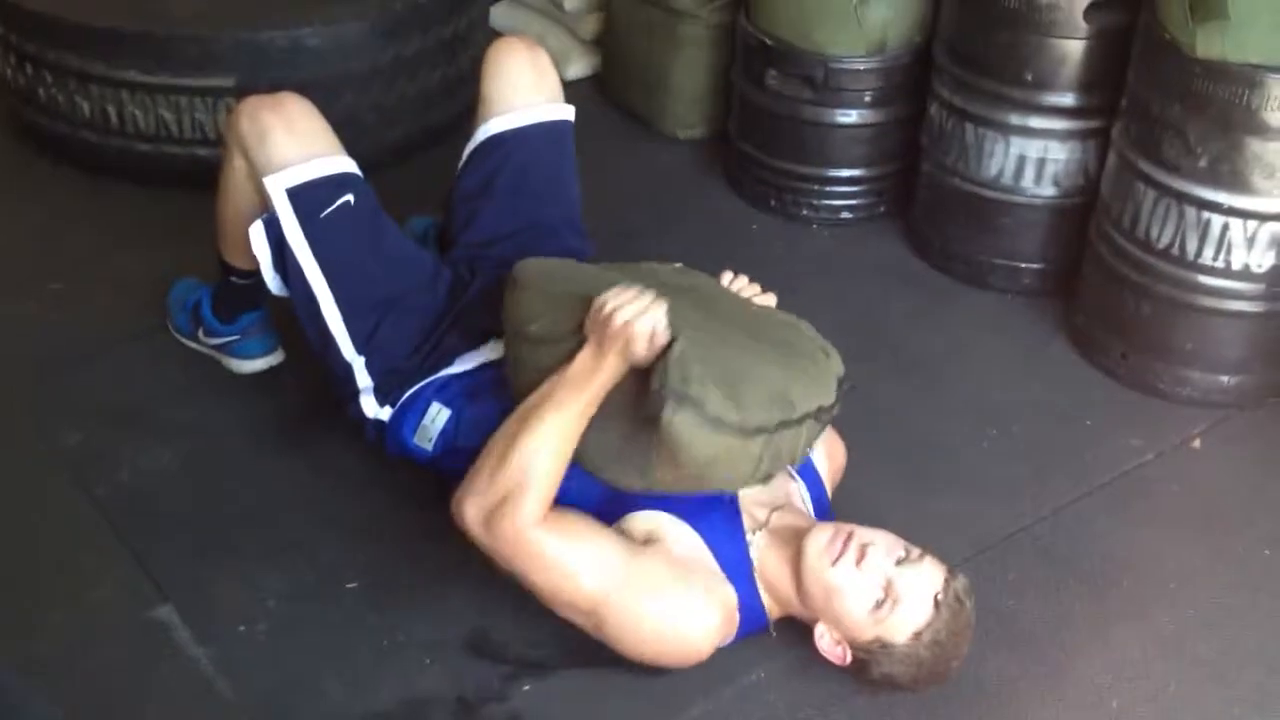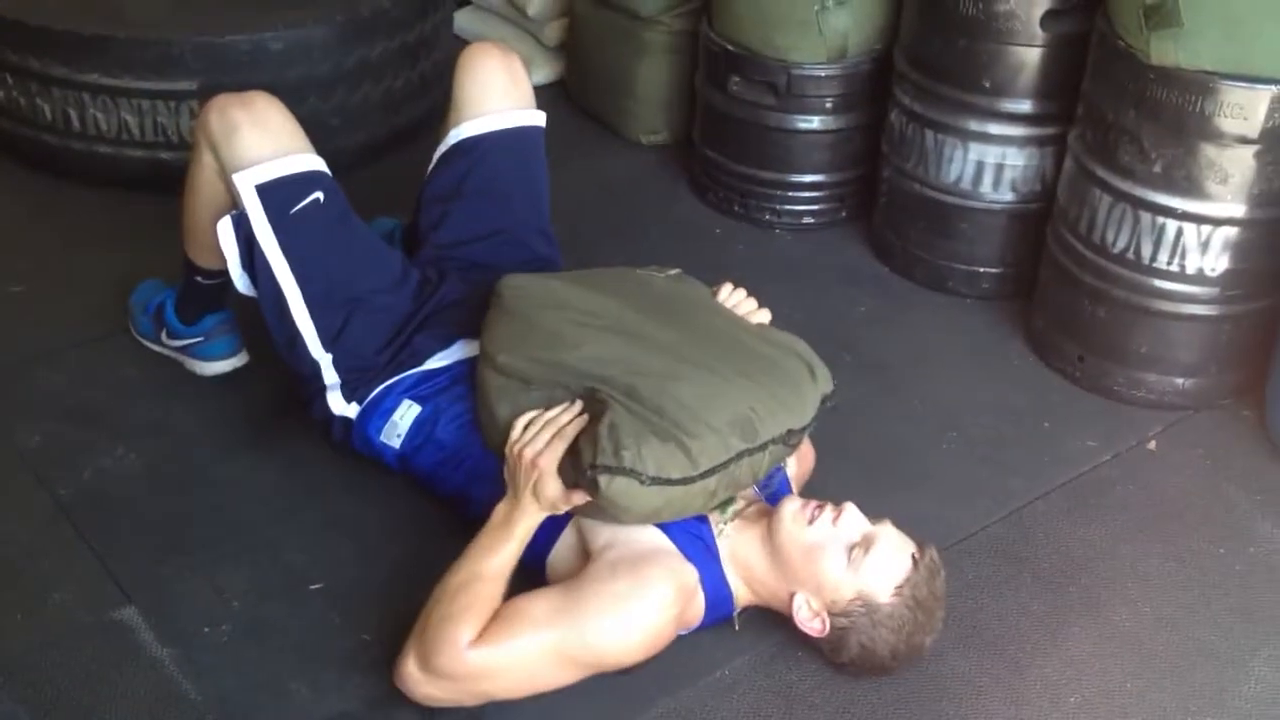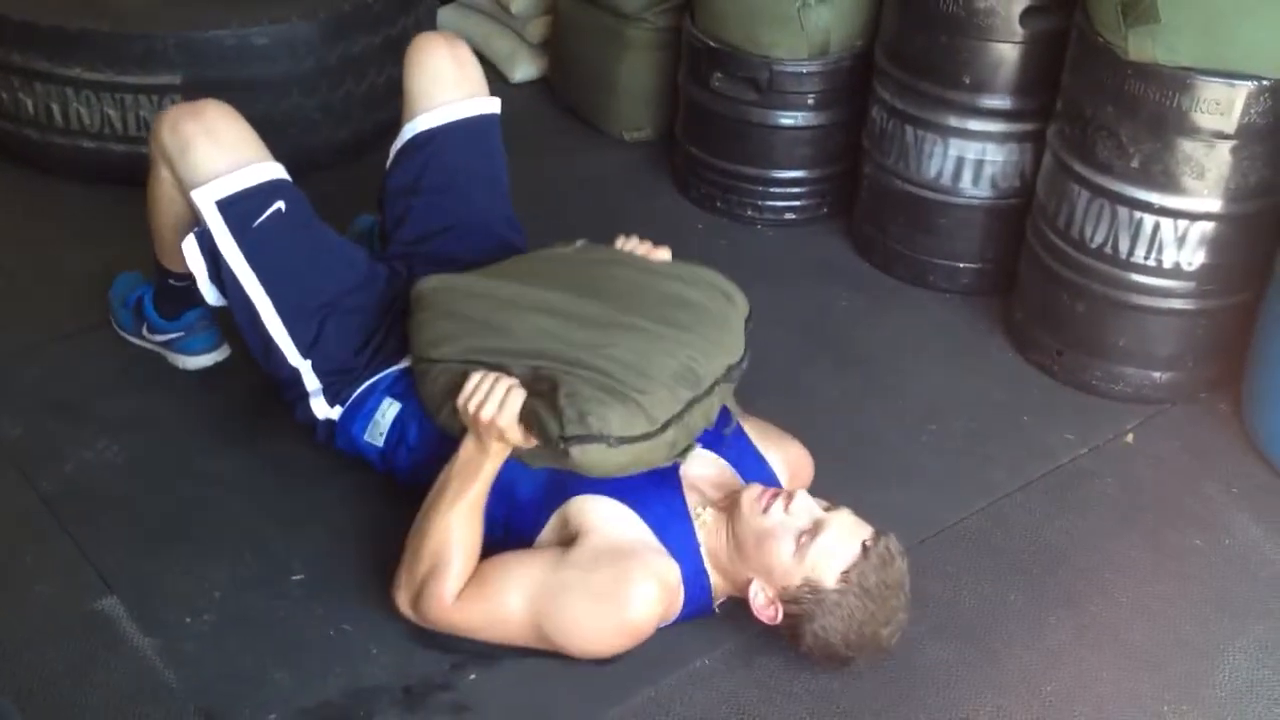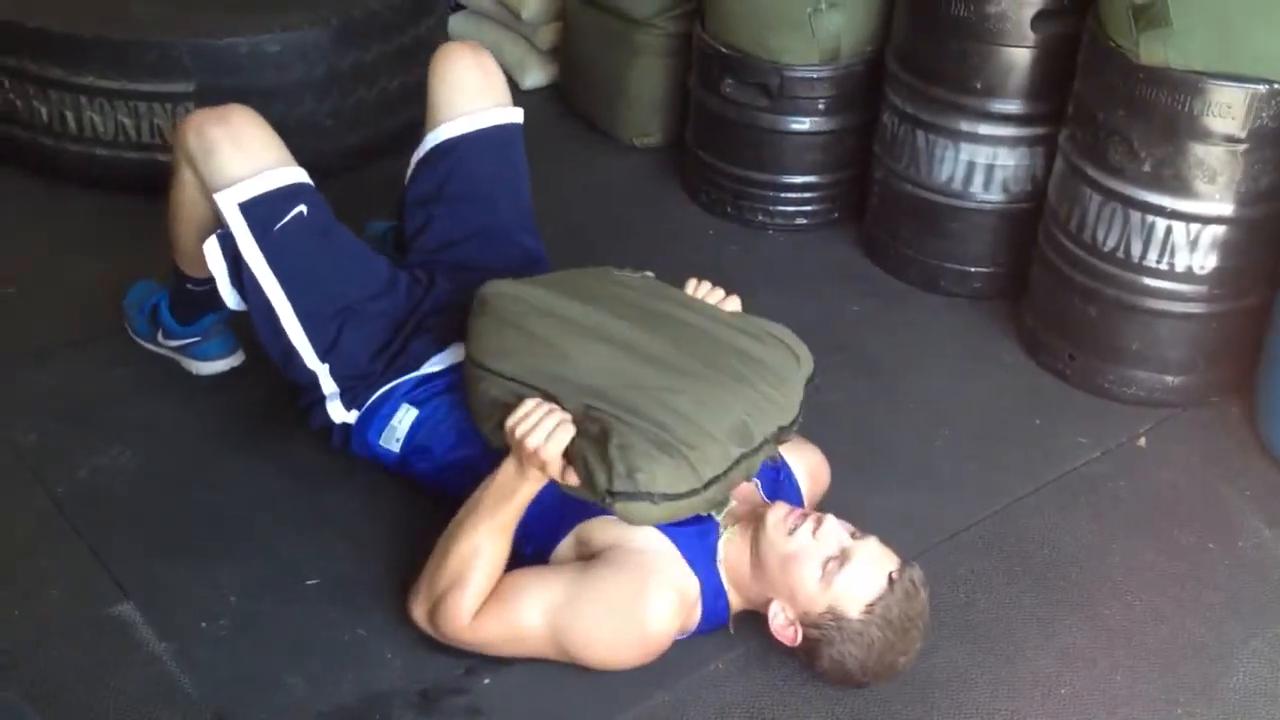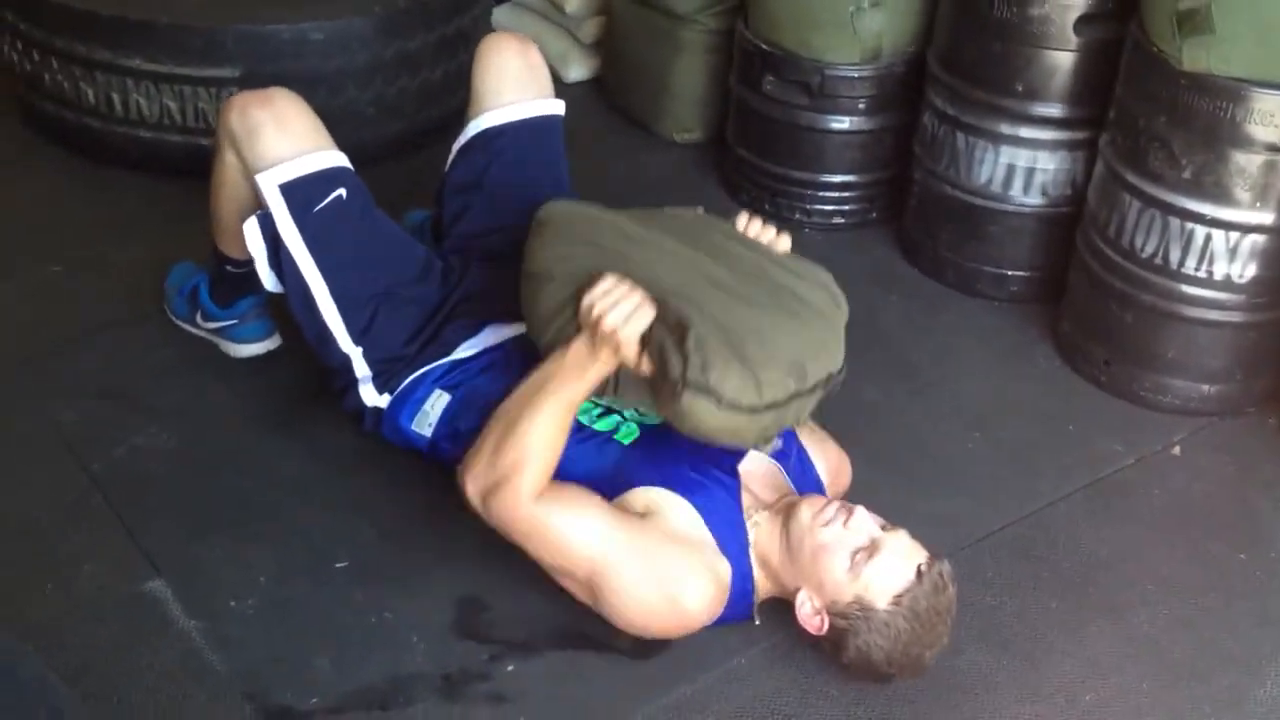
dt=1s
person 1, frame 1
left shoulder: (687, 613)
right shoulder: (816, 467)
left elbow: (489, 512)
left wrist: (597, 361)
left hip: (425, 373)
left knee: (269, 119)
right knee: (516, 57)
left ankle: (232, 315)
right ankle: (456, 254)
person 1, frame 2
left shoulder: (654, 598)
right shoulder: (780, 470)
left elbow: (429, 670)
left wrist: (522, 507)
left hip: (390, 376)
left knee: (238, 118)
right knee: (488, 64)
left ankle: (195, 319)
right ankle: (417, 252)
person 1, frame 3
left shoulder: (630, 593)
right shoulder: (781, 465)
left elbow: (424, 597)
left wrist: (484, 445)
left hip: (366, 376)
left knee: (192, 128)
right knee: (438, 52)
left ankle: (172, 314)
right ankle: (390, 253)
person 1, frame 4
left shoulder: (651, 606)
right shoulder: (800, 474)
left elbow: (442, 612)
left wrist: (523, 470)
left hip: (388, 382)
left knee: (217, 133)
right knee: (463, 61)
left ankle: (189, 320)
right ankle: (408, 254)
person 1, frame 5
left shoulder: (679, 583)
right shoulder: (823, 470)
left elbow: (491, 486)
left wrist: (596, 359)
left hip: (419, 366)
right hip: (532, 303)
left knee: (258, 115)
right knee: (506, 53)
left ankle: (229, 304)
right ankle: (451, 239)
